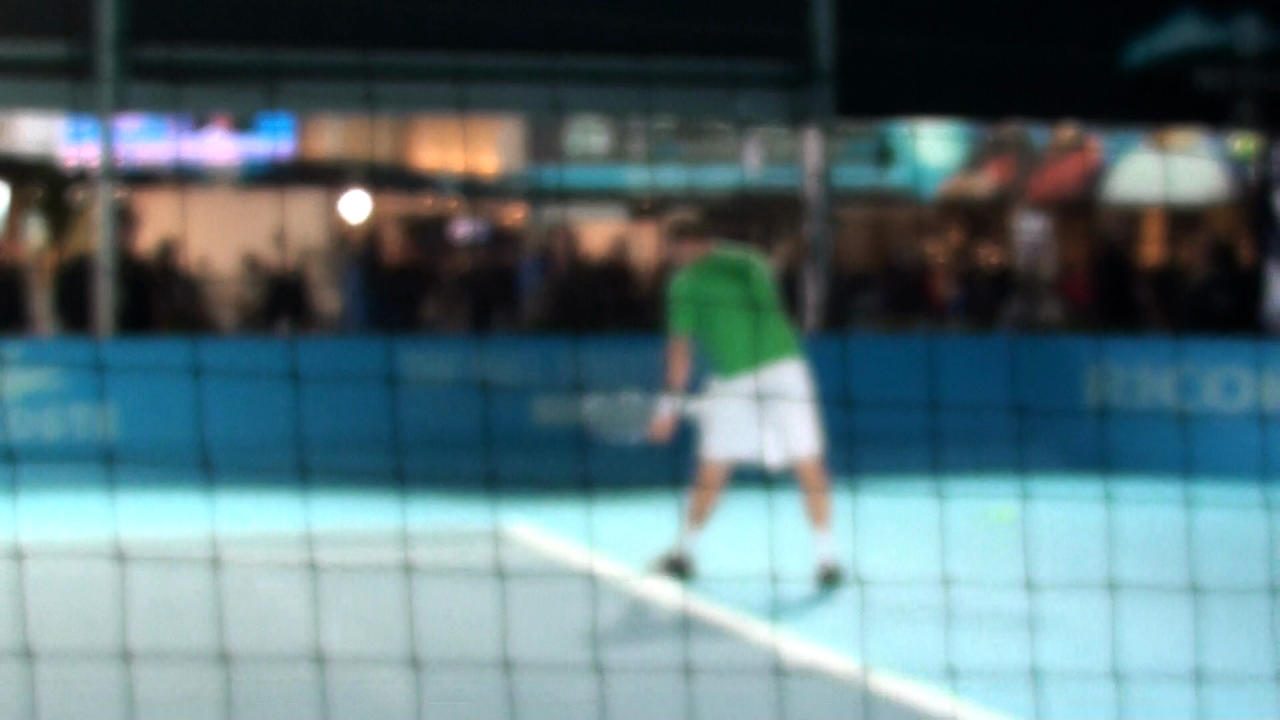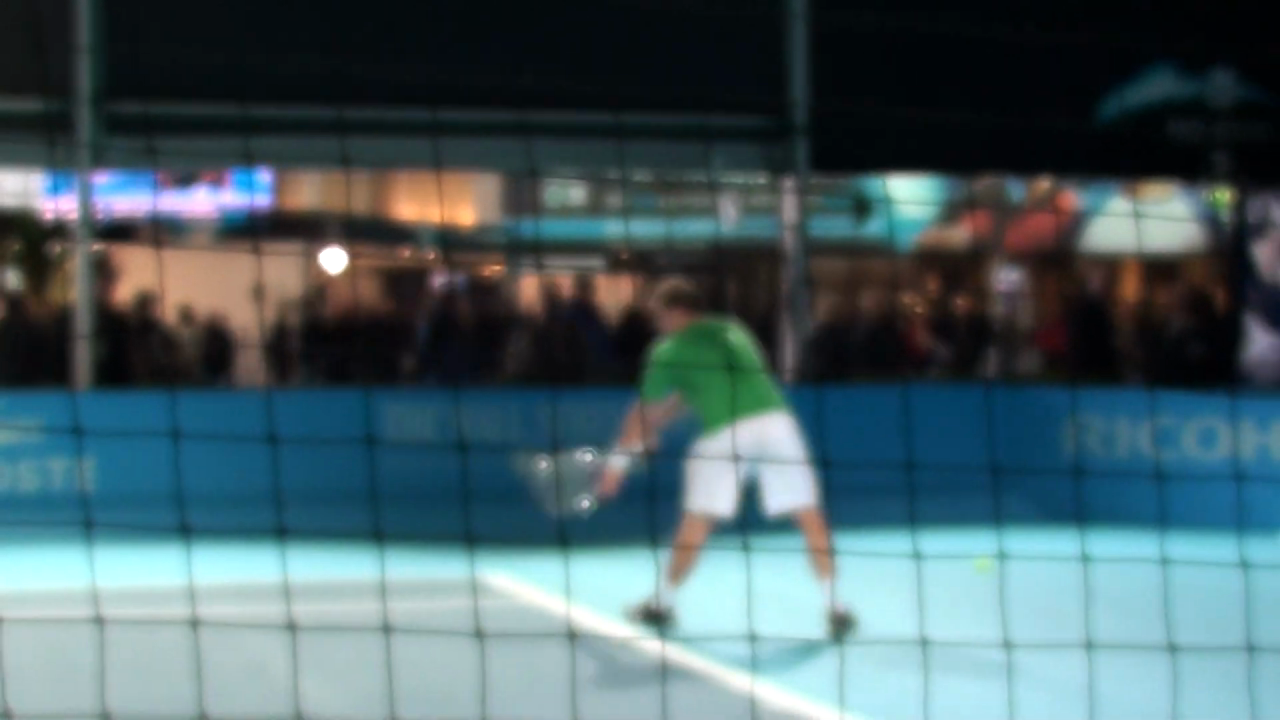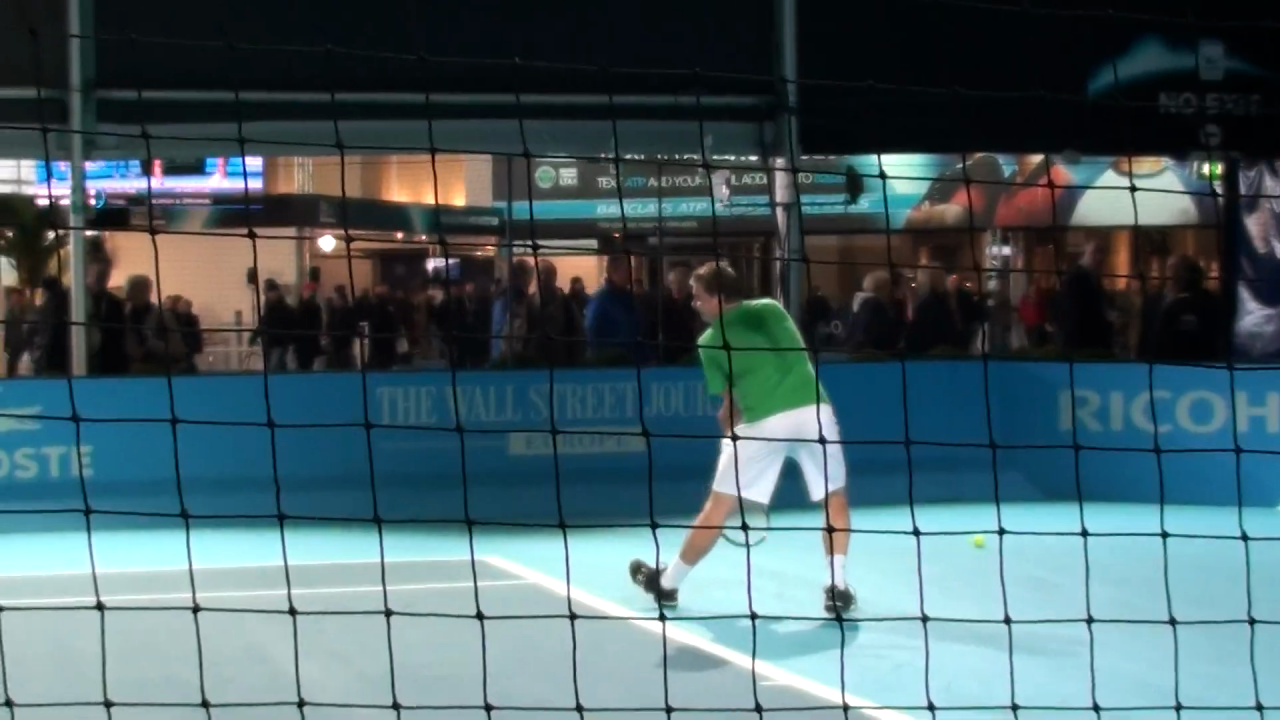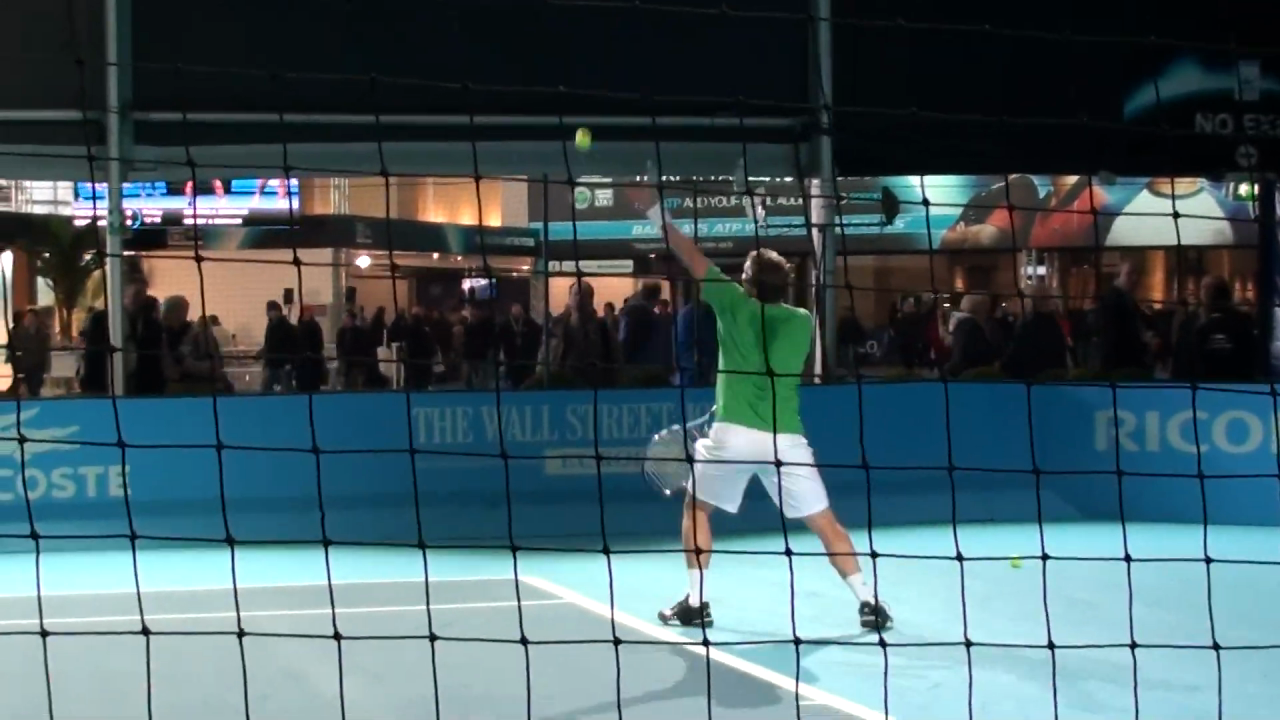
dt=0.5s
person 1, frame 1
left shoulder: (687, 281)
right shoulder: (752, 261)
left elbow: (681, 346)
left wrist: (670, 403)
left hip: (737, 378)
right hip: (785, 366)
left knee: (712, 471)
right knee: (809, 467)
left ankle: (683, 554)
right ankle: (827, 561)
person 1, frame 2
left shoulder: (669, 350)
right shoulder: (730, 329)
left elbow: (643, 410)
left wrist: (617, 462)
right wrist: (651, 429)
left hip: (727, 433)
right hip: (775, 421)
left knee: (695, 523)
right knee: (811, 518)
left ankle: (661, 605)
right ankle: (835, 609)
person 1, frame 3
left shoulder: (711, 340)
right shoulder: (773, 310)
left elbow: (730, 405)
left wrist: (735, 436)
left hip: (762, 422)
right hip: (814, 412)
left knee: (719, 506)
right knee: (834, 499)
left ankle: (667, 583)
right ankle: (836, 586)
person 1, frame 4
left shoulder: (735, 306)
right shoulder: (802, 321)
left elbow: (692, 258)
left wrist: (656, 211)
left hip: (733, 435)
right hip: (784, 440)
left knee: (695, 509)
right knee: (824, 523)
left ankle: (696, 602)
right ankle: (868, 602)
